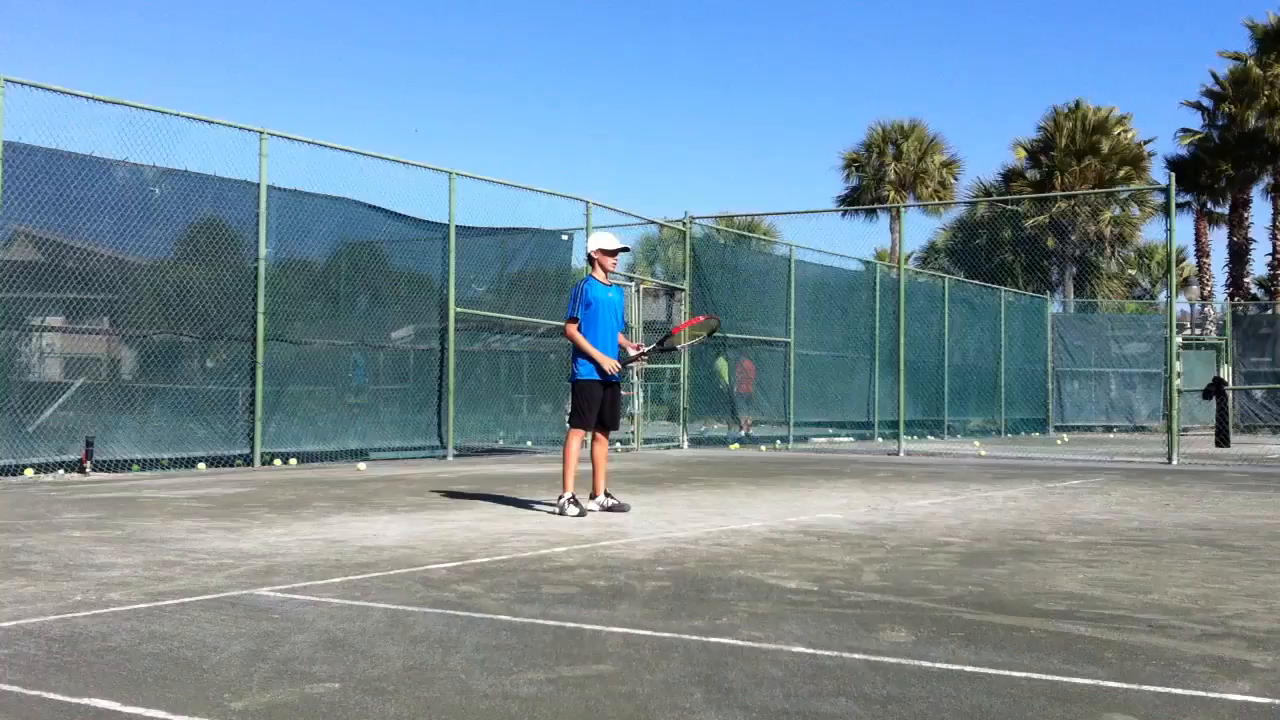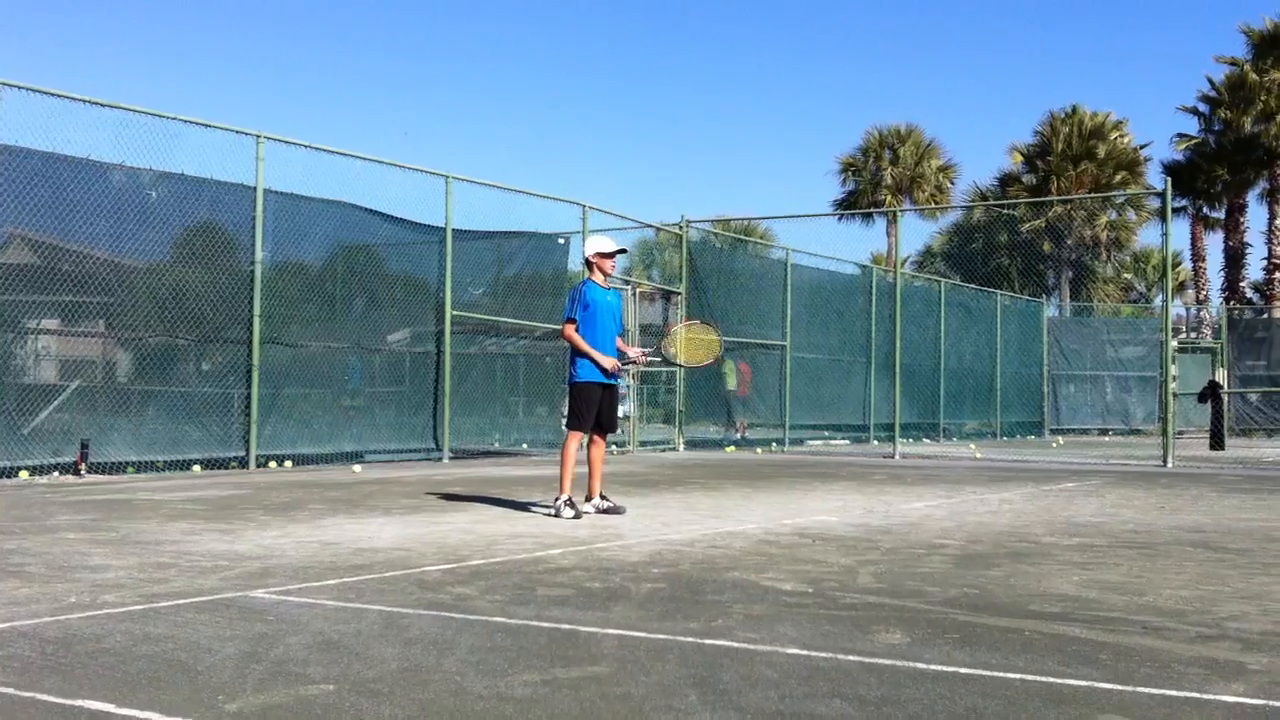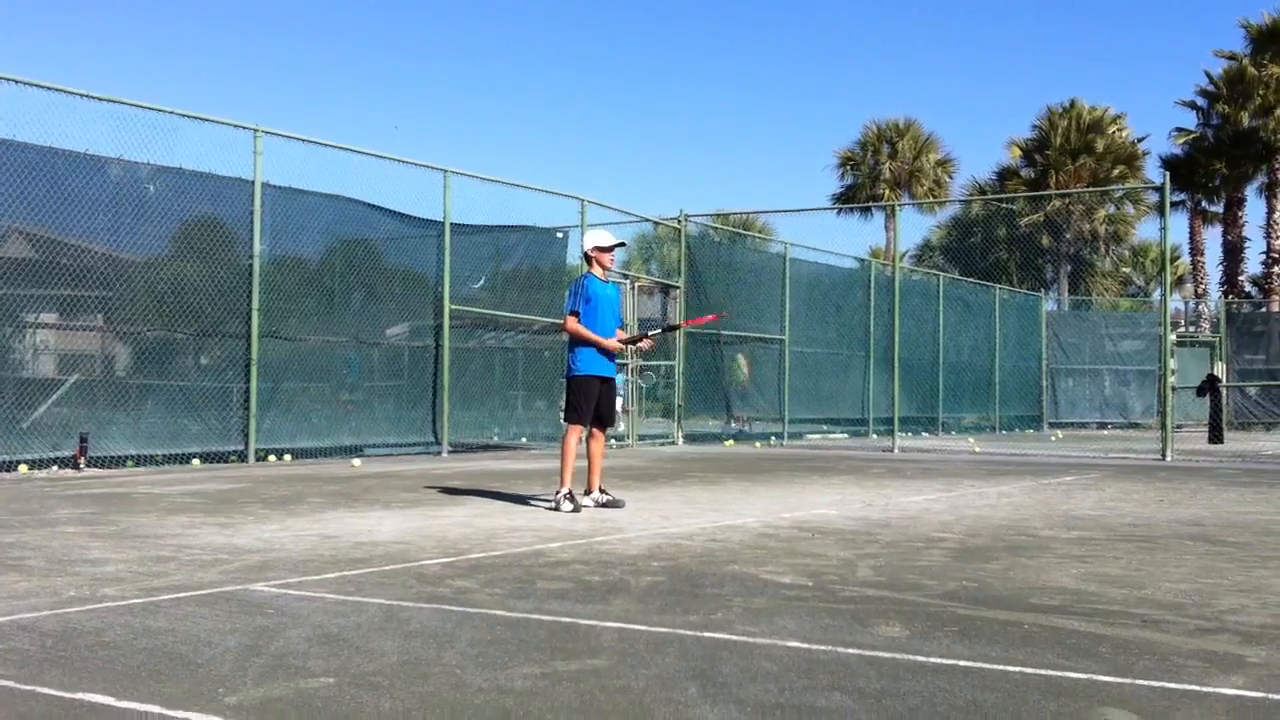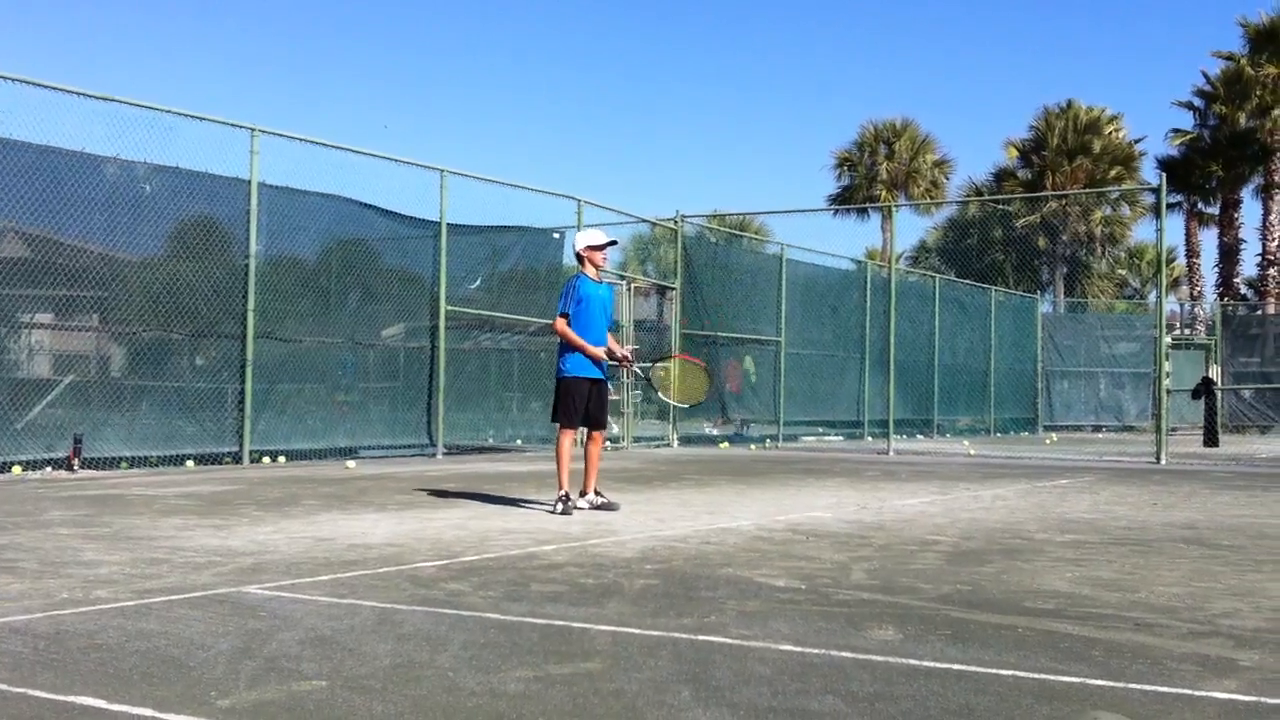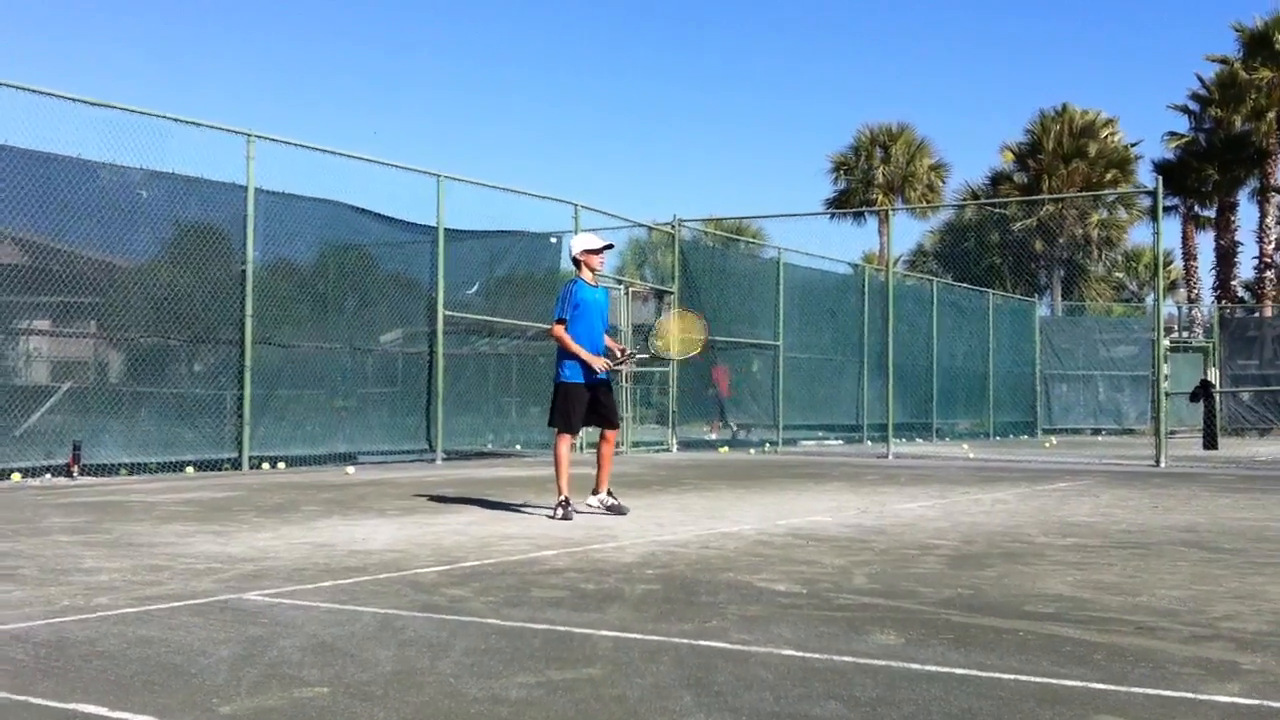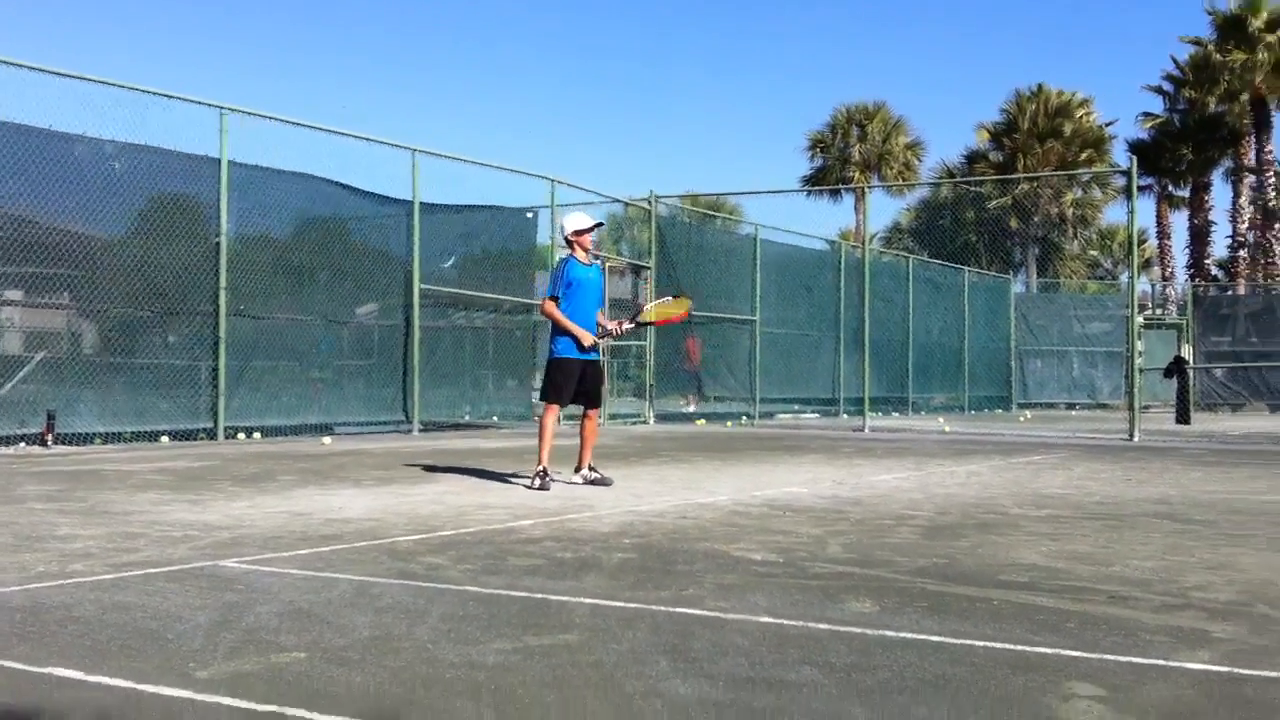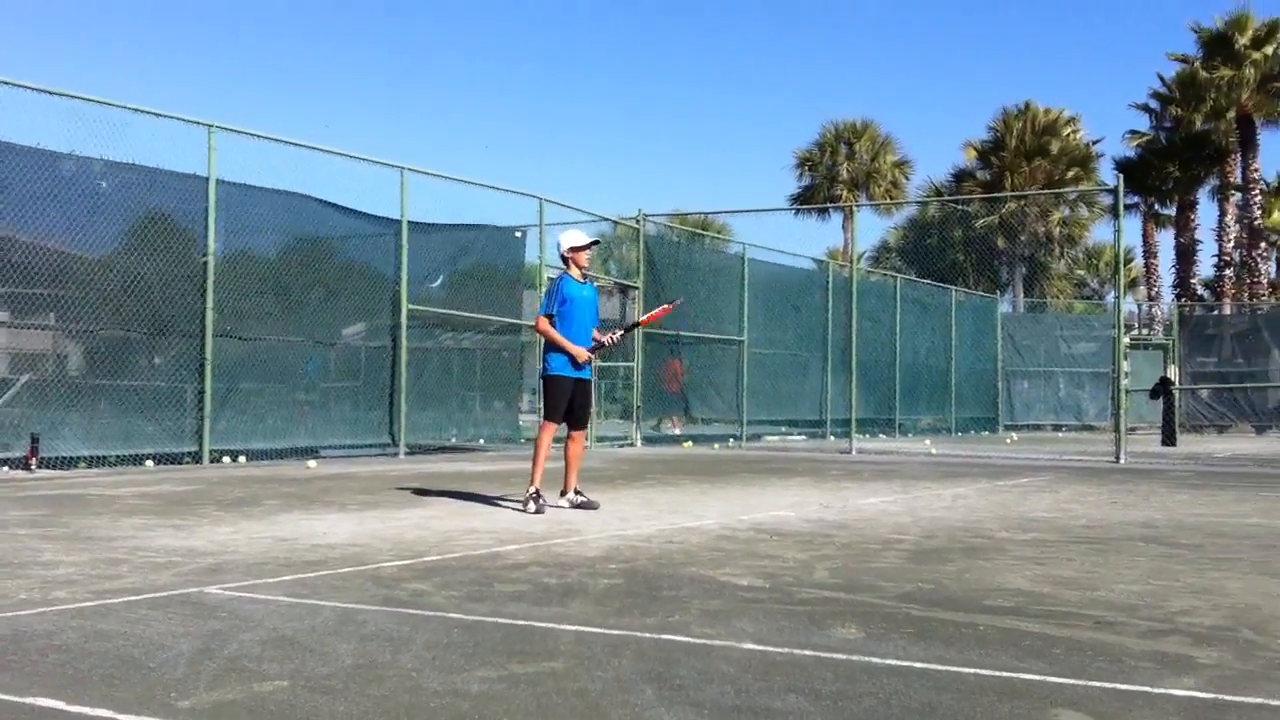
dt=0.3s
person 1, frame 1
left shoulder: (617, 293)
right shoulder: (584, 287)
right elbow: (570, 330)
left wrist: (628, 345)
right wrist: (600, 357)
left hip: (610, 374)
right hip: (587, 372)
left knee: (603, 433)
right knee: (578, 430)
left ankle: (599, 495)
right ankle: (567, 496)
person 1, frame 2
left shoulder: (615, 296)
right shoulder: (583, 290)
right elbow: (568, 331)
left wrist: (628, 350)
right wrist: (599, 357)
left hip: (608, 377)
right hip: (585, 374)
left knee: (600, 435)
right knee: (576, 432)
left ankle: (595, 497)
right ankle: (564, 498)
person 1, frame 3
left shoulder: (614, 290)
right shoulder: (583, 283)
right elbow: (569, 324)
right wrist: (603, 342)
left hip: (607, 369)
right hip: (583, 368)
left knee: (599, 430)
right knee: (576, 426)
left ankle: (594, 491)
right ankle: (565, 491)
person 1, frame 4
left shoulder: (607, 290)
right shoulder: (575, 284)
right elbow: (559, 325)
left wrist: (617, 350)
right wrist: (589, 349)
left hip: (597, 371)
right hip: (574, 369)
left knee: (597, 431)
right knee: (568, 429)
left ankle: (589, 493)
right ankle: (564, 494)
person 1, frame 5
left shoulder: (603, 293)
right shoulder: (573, 288)
right elbow: (557, 331)
left wrist: (614, 347)
right wrist: (588, 357)
left hip: (599, 375)
right hip: (573, 374)
left knee: (610, 430)
right knee: (565, 434)
left ankle: (601, 493)
right ankle: (563, 499)
person 1, frame 6
left shoulder: (597, 270)
right shoulder: (566, 267)
right elbow: (547, 307)
left wrist: (607, 324)
right wrist: (579, 332)
left hip: (590, 352)
right hip: (566, 349)
left knee: (593, 410)
right knee: (553, 406)
left ankle: (584, 468)
right ankle: (542, 468)
person 1, frame 7
left shoulder: (591, 289)
right shoulder: (560, 284)
right elbow: (541, 324)
left wrist: (603, 337)
right wrist: (572, 349)
left hip: (583, 370)
right hip: (559, 367)
left knee: (578, 430)
right knee: (551, 424)
left ankle: (570, 492)
right ankle: (534, 490)
